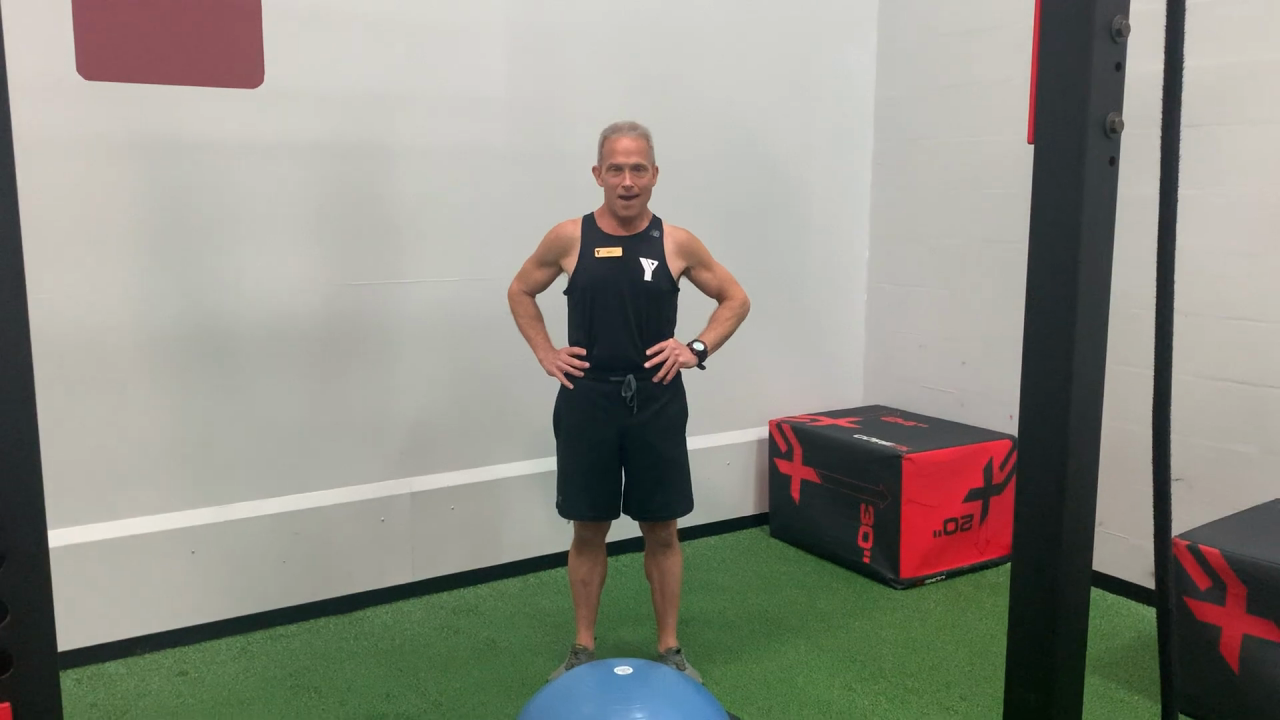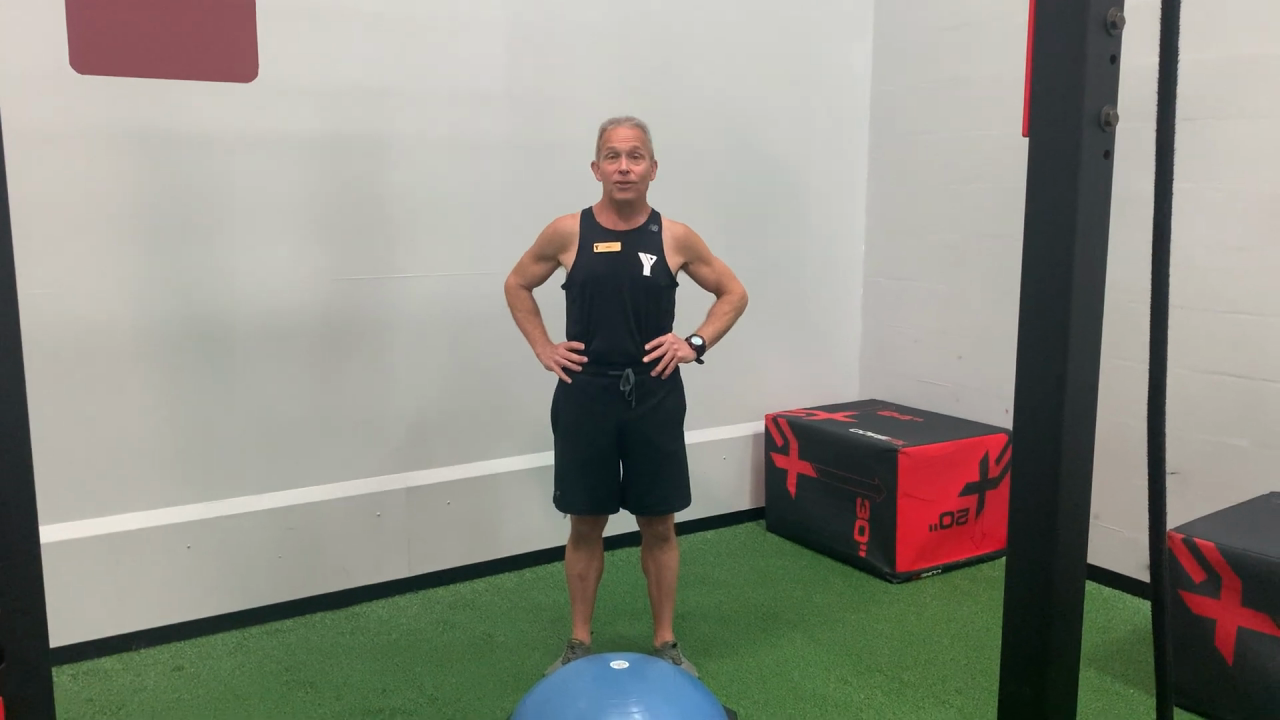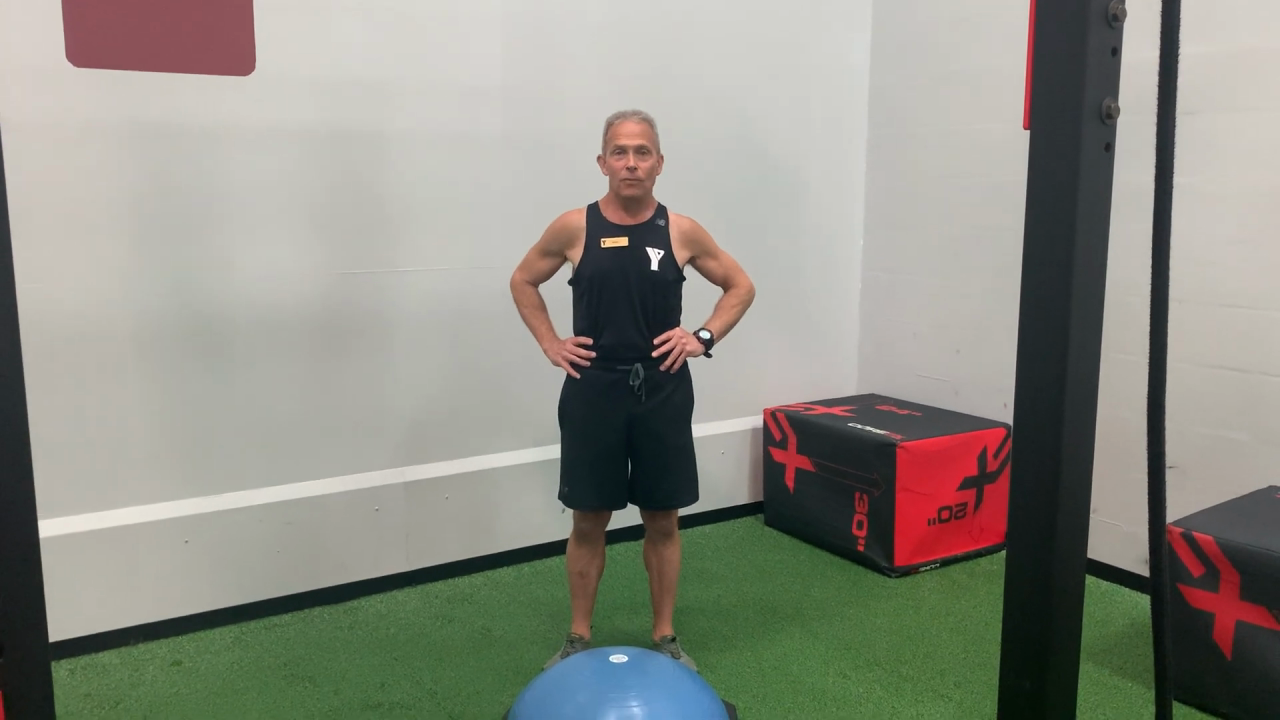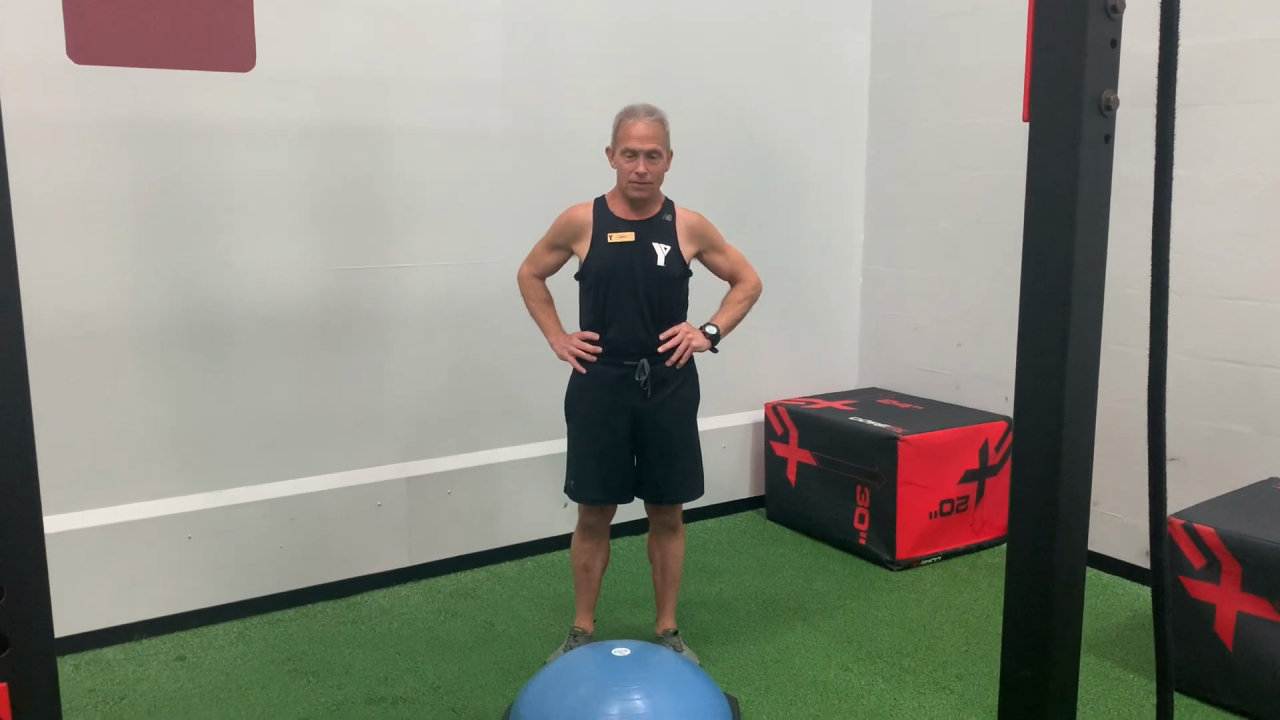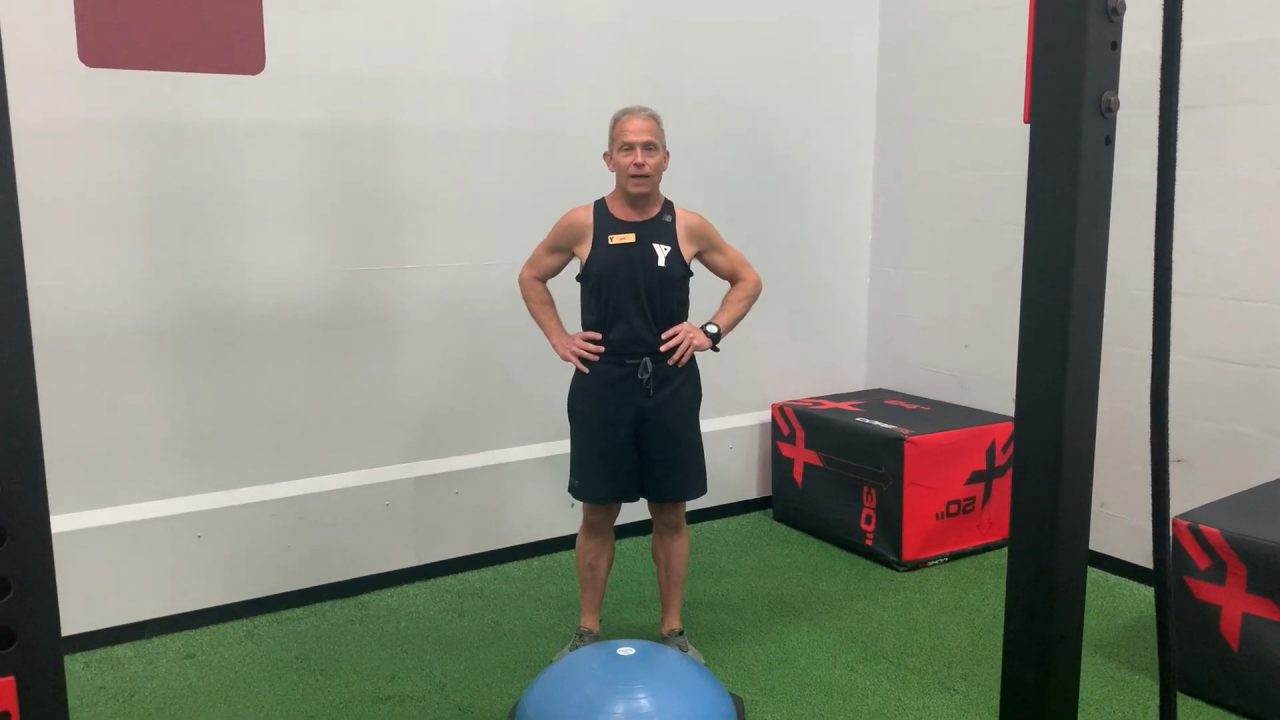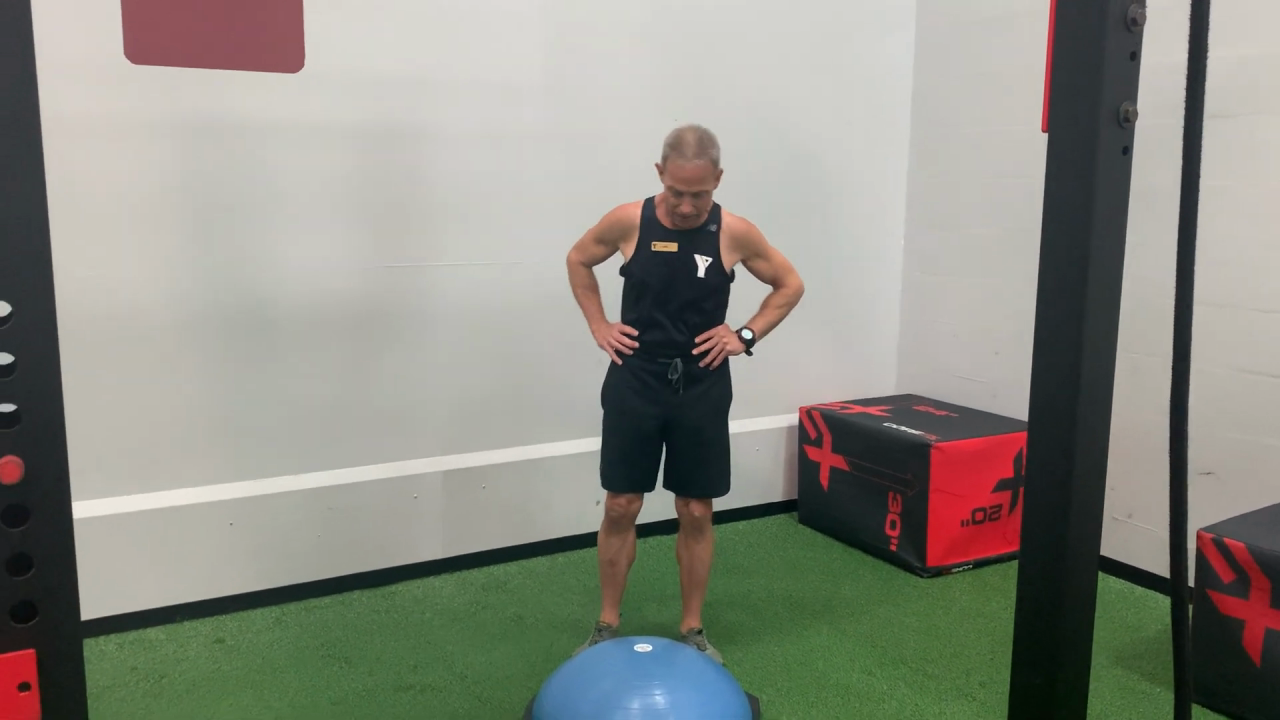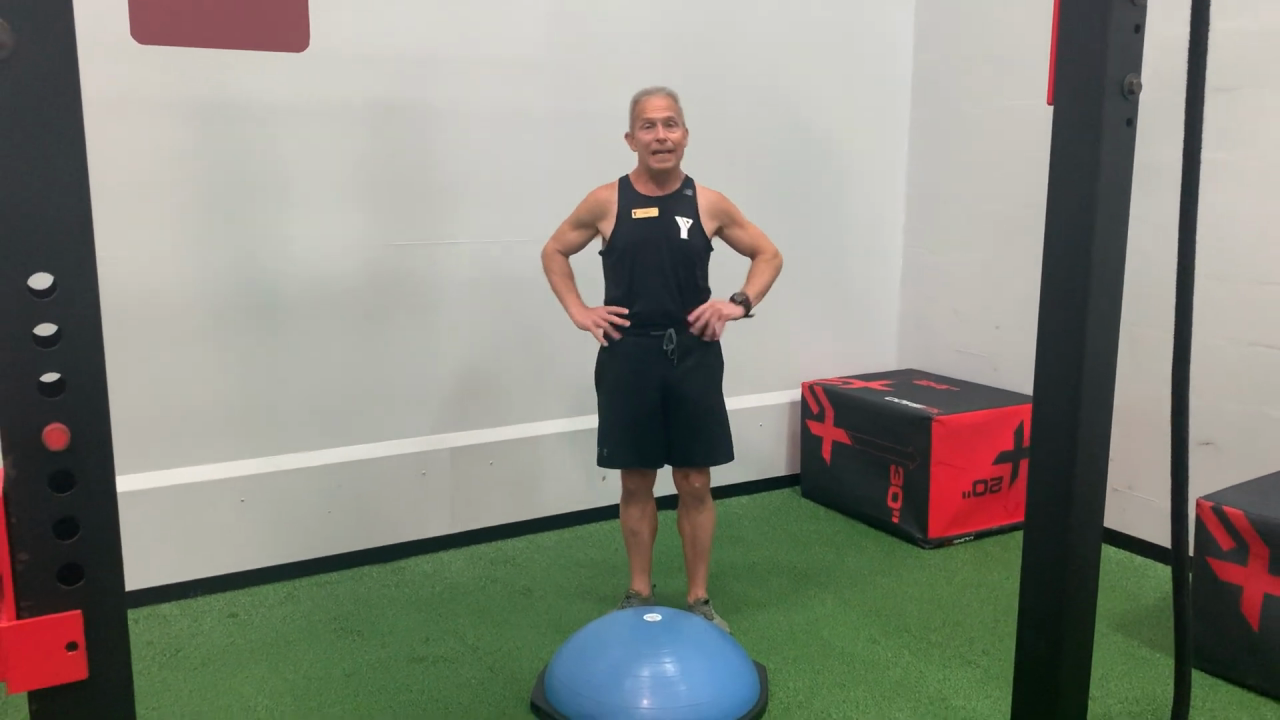
dt=0.7s
person 1, frame 1
left shoulder: (677, 243)
right shoulder: (568, 238)
left elbow: (735, 299)
right elbow: (520, 292)
left wrist: (697, 349)
right wrist: (545, 353)
left hip: (656, 401)
right hip: (587, 401)
left knee: (661, 531)
right knee: (588, 530)
left ankle: (668, 648)
right ankle: (583, 648)
person 1, frame 2
left shoulder: (675, 237)
right shoulder: (567, 232)
left elbow: (733, 293)
right elbow: (517, 284)
left wrist: (696, 343)
right wrist: (543, 347)
left hip: (654, 395)
right hip: (586, 395)
left knee: (658, 525)
right knee: (586, 525)
left ankle: (665, 642)
right ankle: (579, 643)
person 1, frame 3
left shoulder: (682, 231)
right shoulder: (573, 227)
left elbow: (740, 286)
right elbow: (523, 281)
left wrist: (704, 338)
right wrist: (550, 343)
left hip: (663, 391)
right hip: (593, 390)
left knee: (662, 521)
right knee: (588, 520)
left ankle: (664, 636)
right ankle: (578, 637)
person 1, frame 4
left shoulder: (689, 226)
right shoulder: (580, 221)
left elbow: (747, 281)
right elbow: (530, 274)
left wrist: (710, 333)
right wrist: (556, 337)
left hip: (669, 387)
right hip: (599, 386)
left knee: (667, 515)
right knee: (593, 515)
left ankle: (667, 631)
right ankle: (581, 631)
person 1, frame 5
left shoulder: (688, 226)
right shoulder: (581, 224)
left elbow: (747, 279)
right elbow: (531, 276)
left wrist: (711, 332)
right wrist: (558, 338)
left hip: (671, 386)
right hip: (602, 386)
left knee: (671, 515)
right knee: (598, 515)
left ankle: (673, 630)
right ankle: (588, 630)
person 1, frame 6
left shoulder: (735, 233)
right shoulder: (628, 220)
left elbow: (790, 284)
right elbow: (578, 259)
left wrist: (746, 336)
right wrist: (599, 326)
left hip: (701, 384)
right hip: (635, 379)
left knee: (696, 512)
right knee: (620, 507)
left ankle: (692, 630)
right ankle: (607, 625)
person 1, frame 7
left shoulder: (709, 203)
right shoulder: (606, 201)
left elbow: (767, 254)
right elbow: (554, 252)
left wrist: (740, 302)
right wrist: (578, 310)
left hip: (694, 355)
right hip: (628, 355)
left knee: (695, 483)
right knee: (636, 481)
left ankle: (699, 598)
right ankle: (639, 592)
